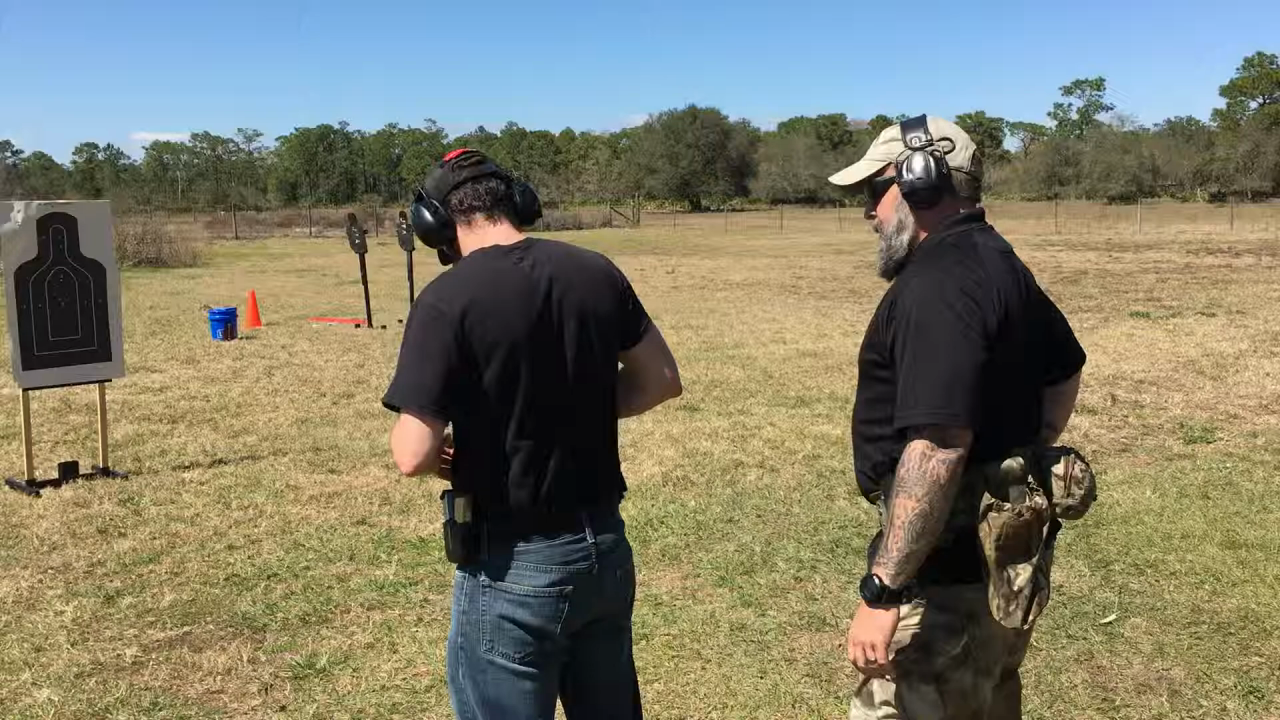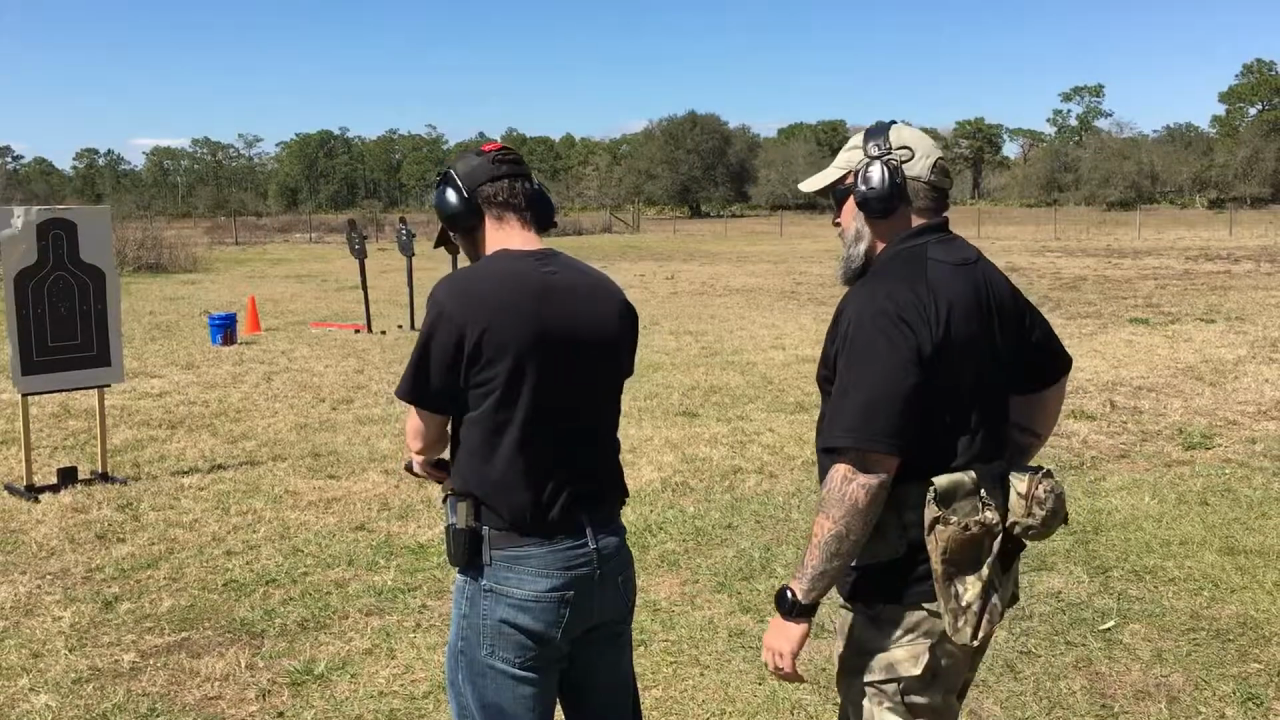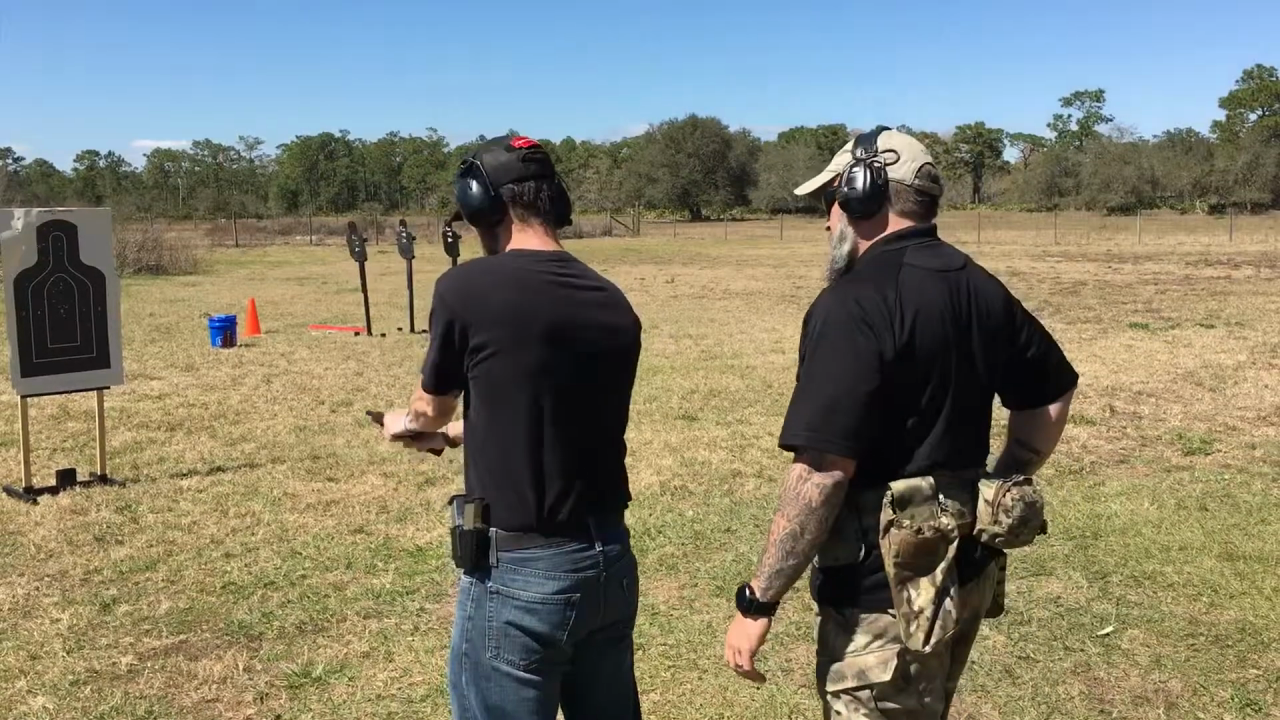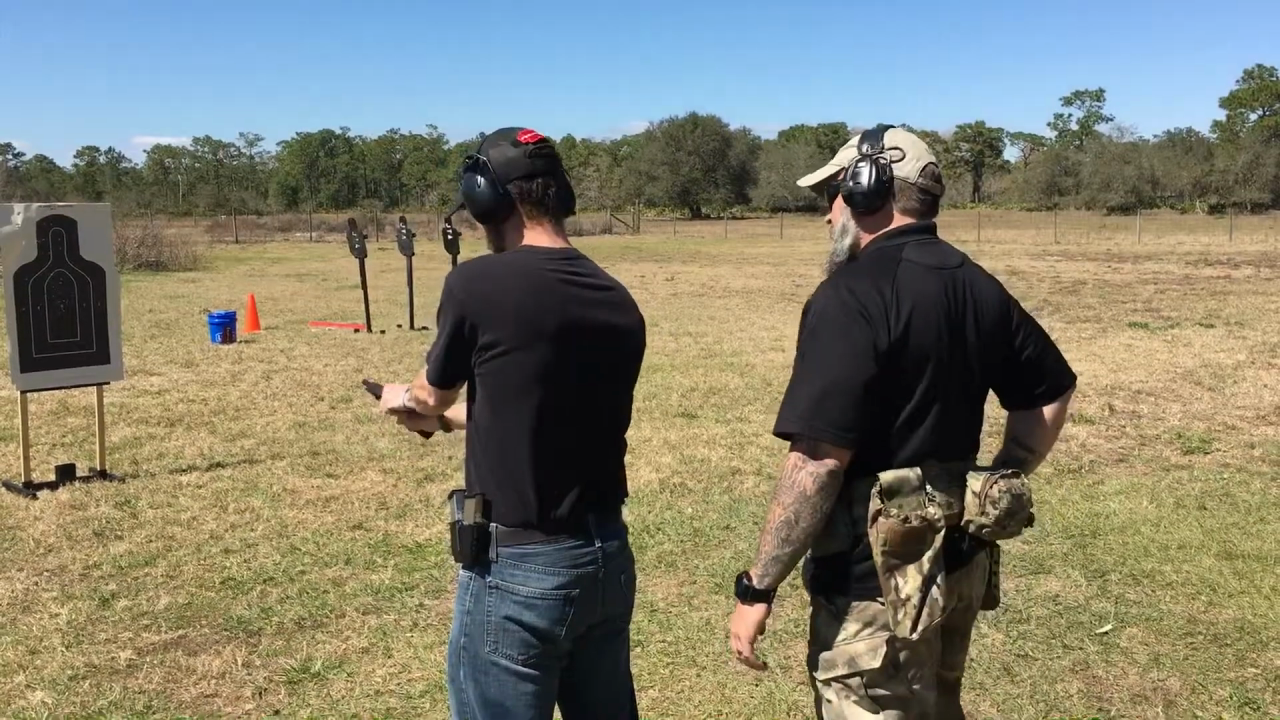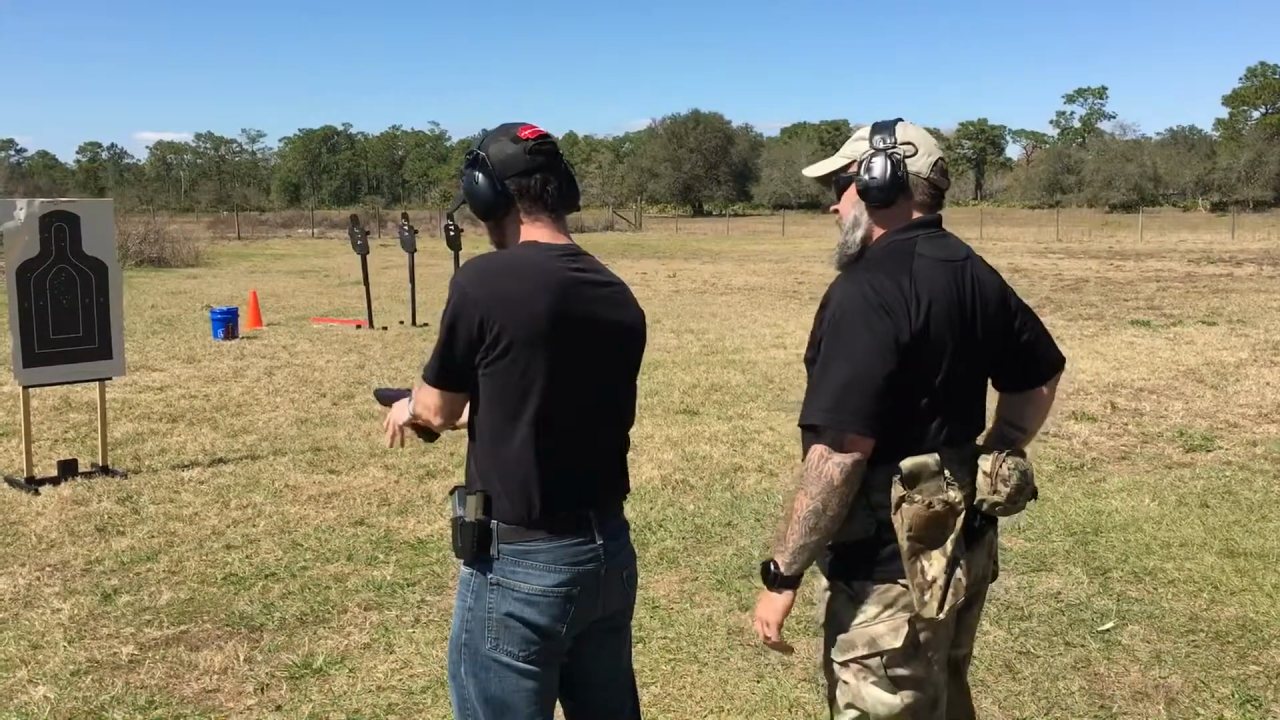
dt=0.3s
person 1, frame 1
left shoulder: (937, 285)
right shoulder: (1001, 266)
left elbow: (936, 447)
right elbow: (1062, 372)
left wrist: (881, 590)
left hip: (950, 563)
person 1, frame 2
left shoulder: (882, 302)
right shoulder: (980, 275)
left elbow: (864, 468)
right elbow: (1047, 378)
left wrist: (797, 603)
left hip: (913, 580)
person 1, frame 3
left shoulder: (852, 303)
right shoulder: (979, 287)
left elbow: (822, 470)
right elbow: (1053, 393)
left wrist: (758, 599)
right wrist: (998, 490)
left hip: (888, 581)
right hip: (965, 561)
person 1, frame 4
left shoulder: (851, 296)
right shoulder: (976, 285)
left elbow: (819, 459)
right elbow: (1051, 393)
left wrist: (756, 587)
right wrist: (993, 488)
left hip: (878, 571)
right hip: (958, 552)
person 1, frame 5
left shoulder: (868, 290)
right shoulder: (973, 272)
left elbow: (842, 449)
right elbow: (1038, 376)
left wrist: (780, 575)
left hip: (892, 558)
right hip: (962, 539)
person 2, frame 1
left shoulder: (450, 297)
right shoulder: (596, 273)
left elbow: (414, 455)
right elbow: (660, 382)
left wrist: (428, 444)
left hip: (513, 566)
right hip: (605, 547)
person 2, frame 2
left shoulder: (461, 296)
right shoulder: (608, 296)
left elbow: (423, 440)
left wrist: (441, 461)
left hip: (511, 569)
right hip: (605, 554)
person 2, frame 3
left shoulder: (468, 289)
right shoulder: (614, 305)
left elbow: (432, 406)
left wrist: (408, 420)
right wrist: (446, 432)
left hip: (519, 573)
right hip: (609, 560)
person 2, frame 4
left shoulder: (479, 284)
right shoulder: (620, 303)
left elbow: (433, 395)
left wrist: (406, 398)
right wrist: (443, 414)
left hip: (517, 569)
right hip: (606, 555)
person 2, frame 5
left shoulder: (484, 282)
right shoulder: (619, 297)
left elbow: (436, 412)
left wrist: (406, 411)
left hip: (519, 563)
right hip: (608, 551)
